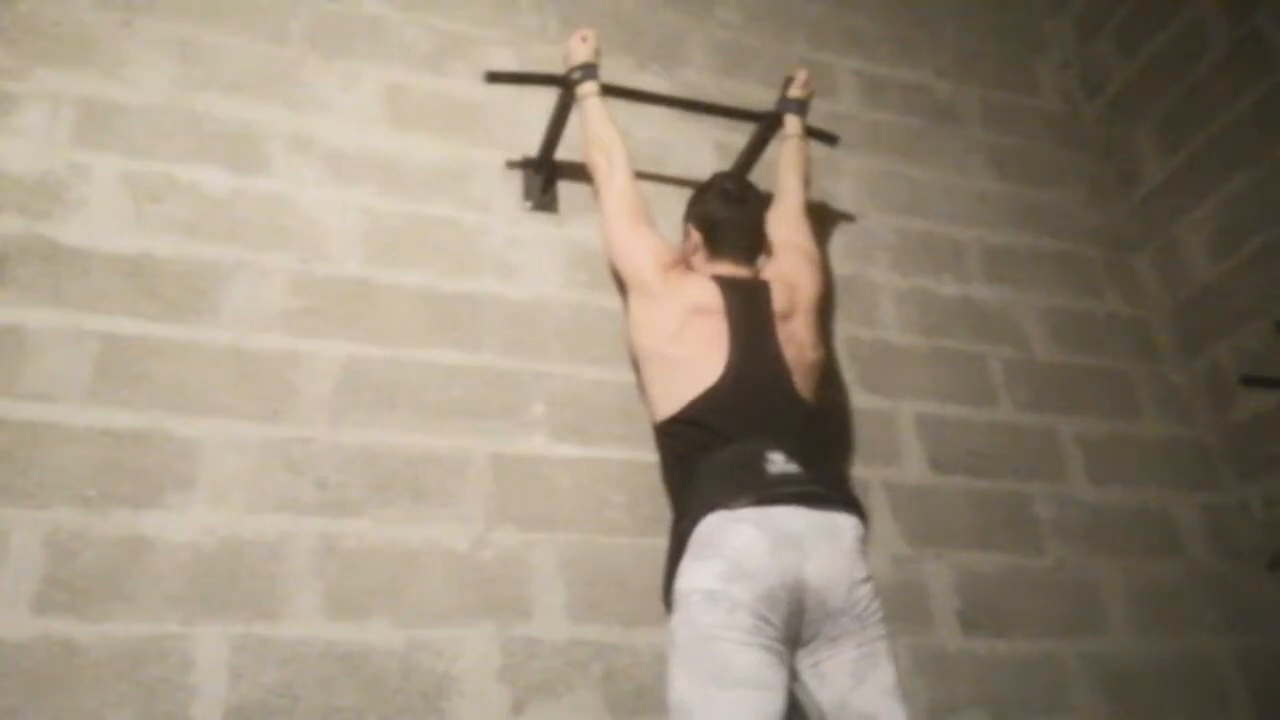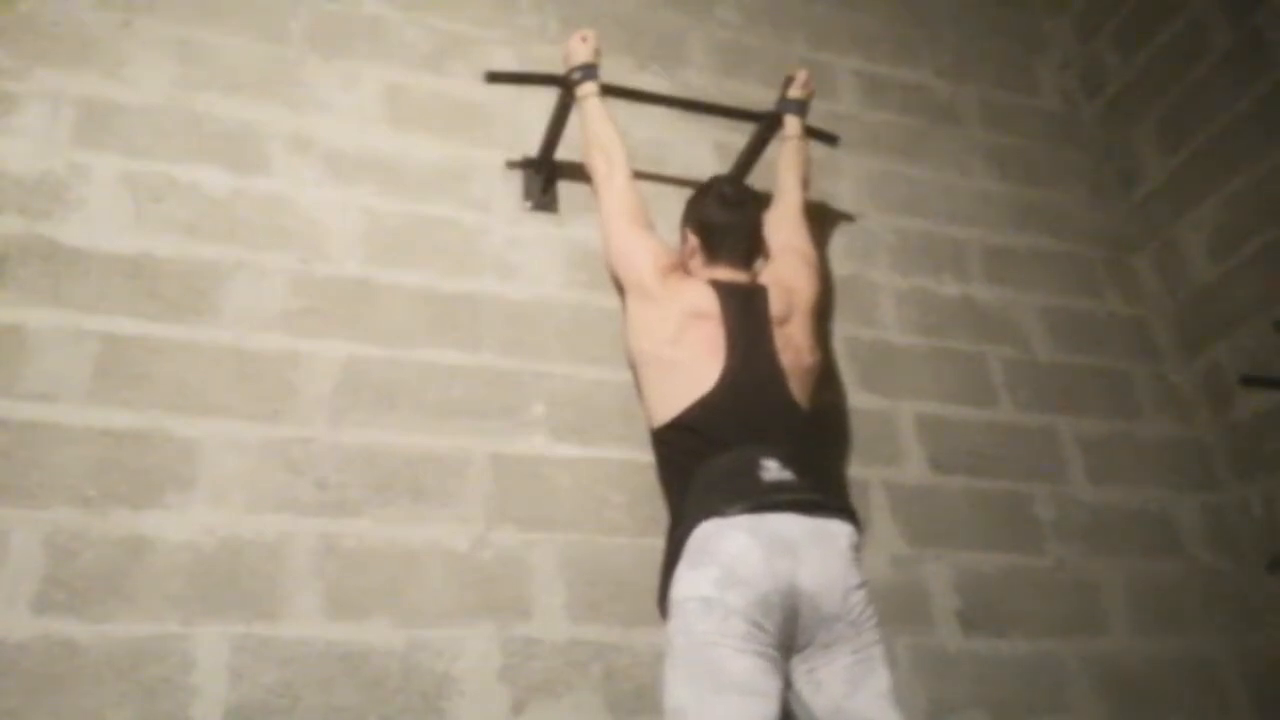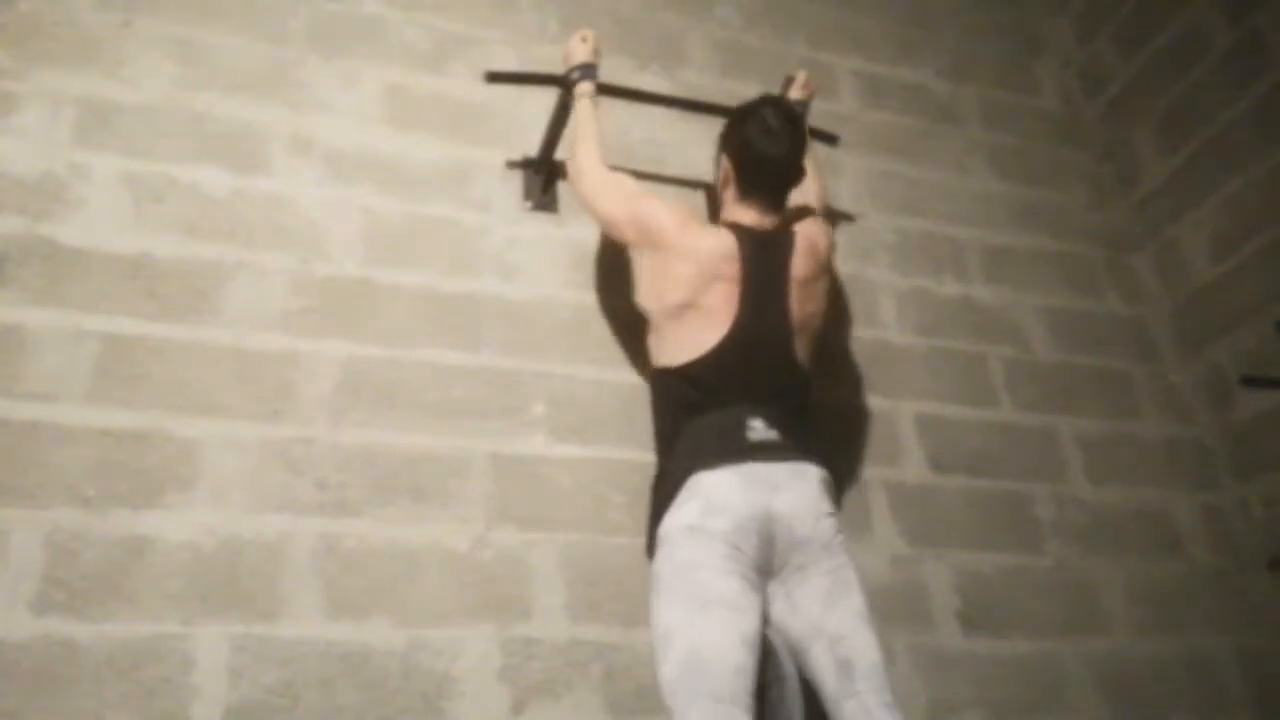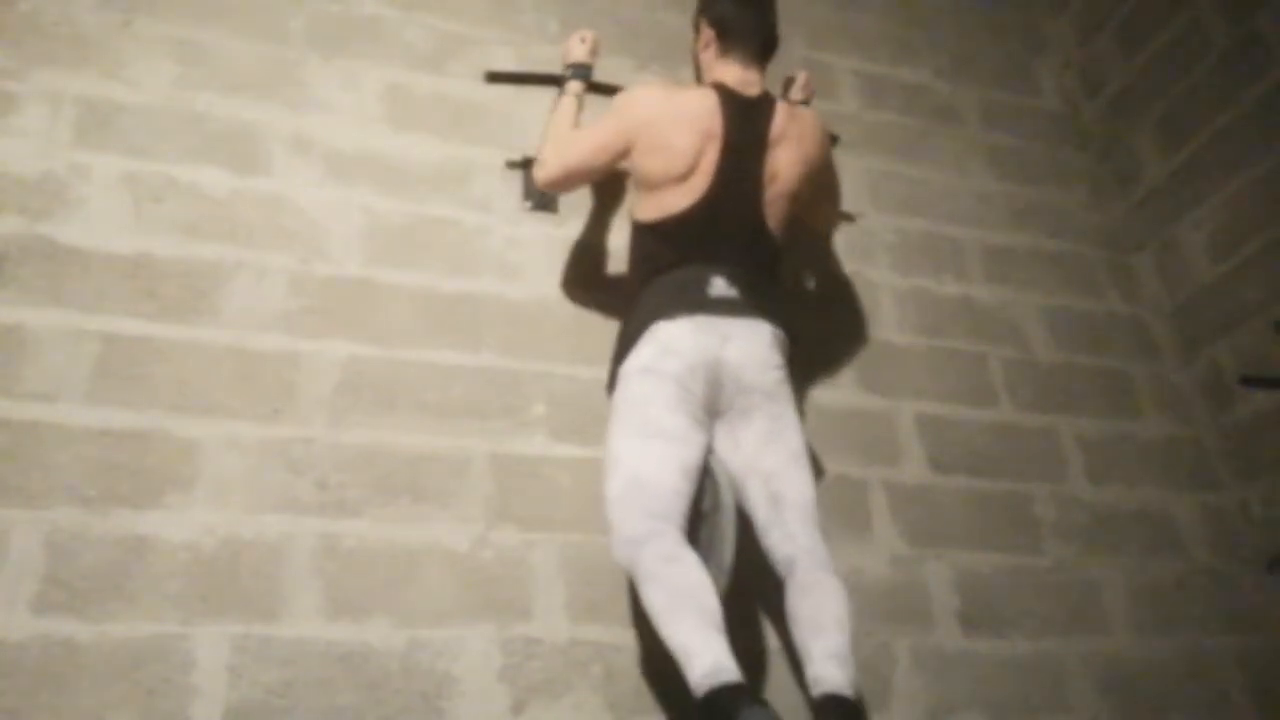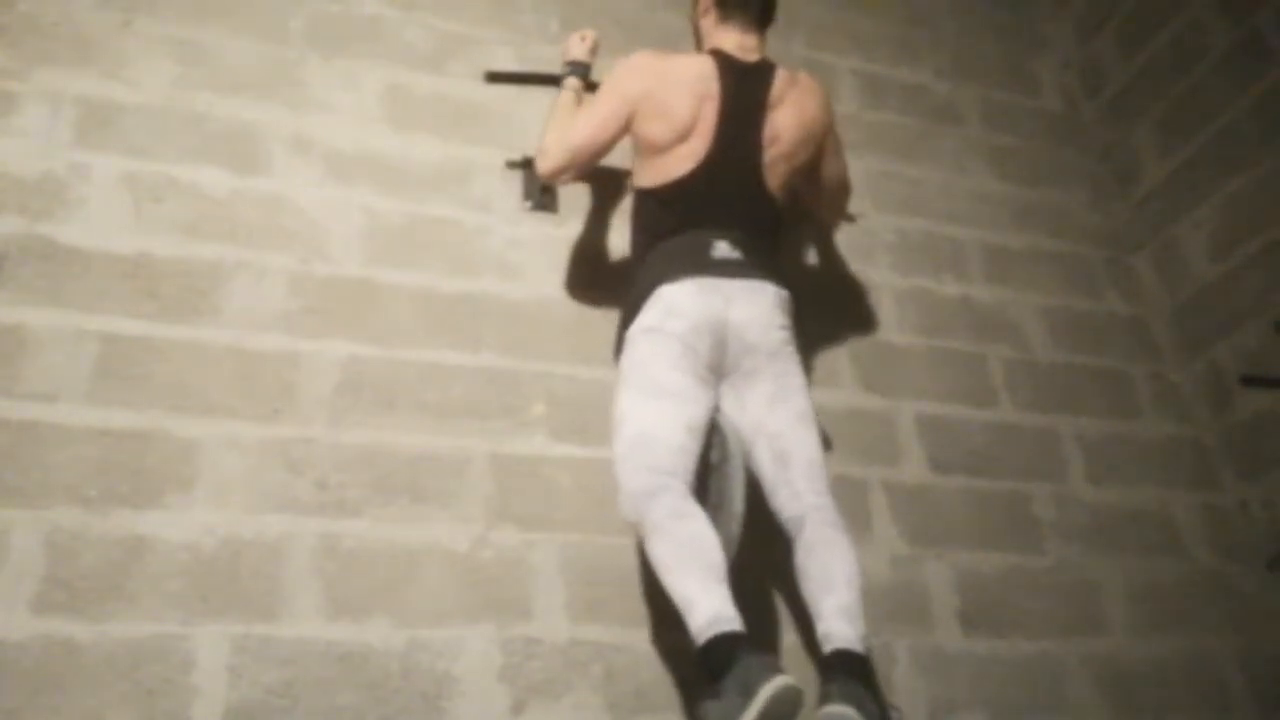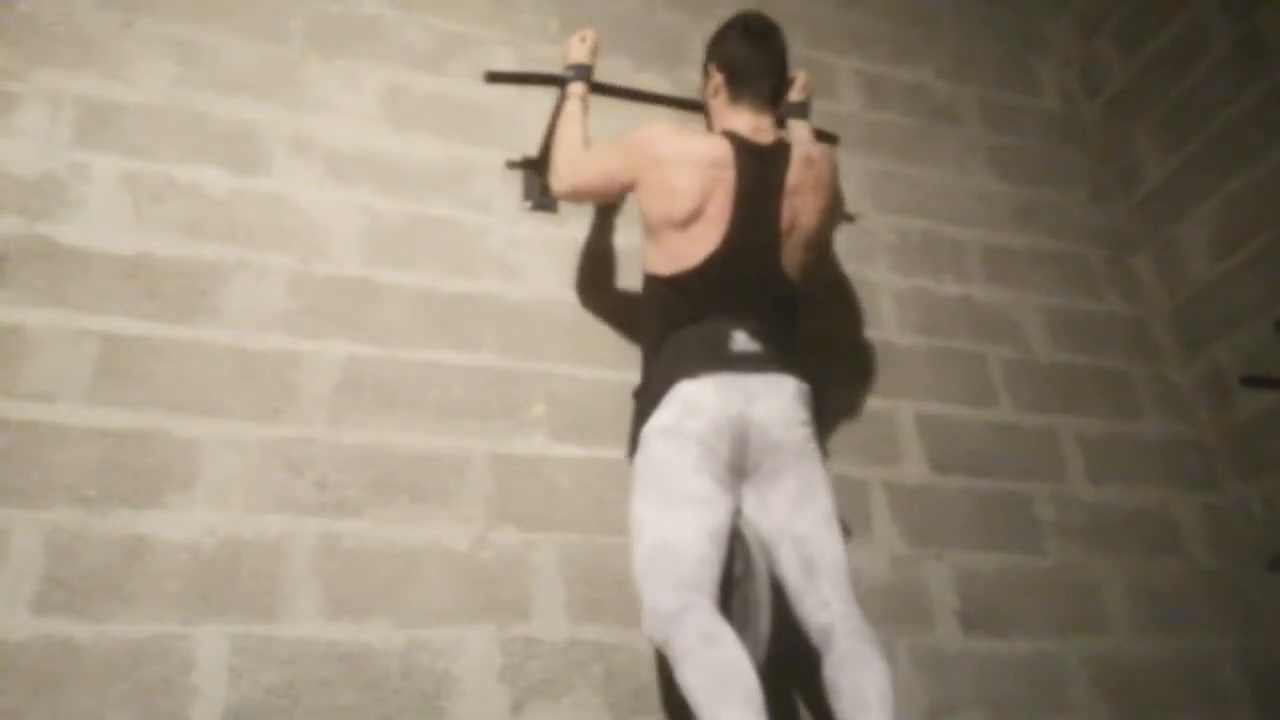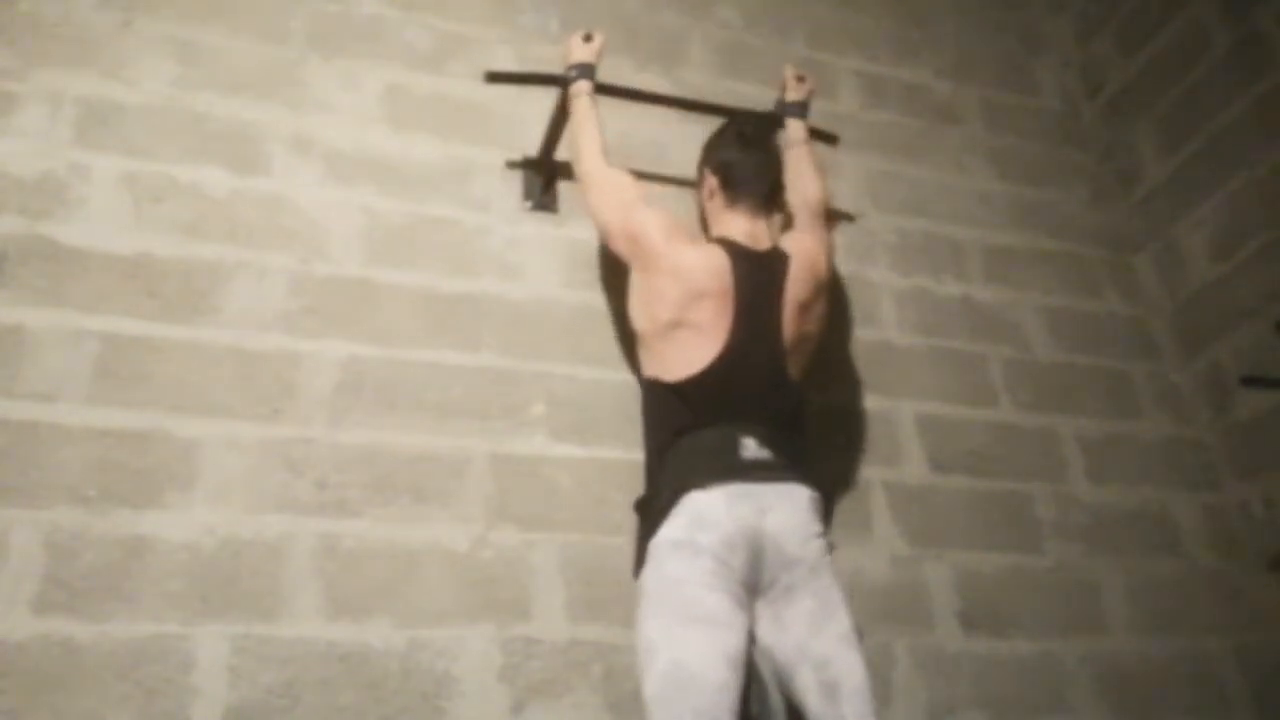
dt=0.7s
person 1, frame 1
left shoulder: (665, 290)
right shoulder: (794, 293)
left elbow: (611, 173)
right elbow: (790, 200)
left wrist: (585, 79)
right wrist: (792, 116)
left hip: (732, 540)
right hip: (831, 534)
person 1, frame 2
left shoulder: (663, 295)
right shoulder: (791, 299)
left elbow: (612, 177)
right elbow: (790, 201)
left wrist: (585, 79)
right wrist: (793, 117)
left hip: (725, 550)
right hip: (824, 542)
person 1, frame 3
left shoulder: (676, 240)
right shoulder: (813, 249)
left elbow: (587, 175)
right elbow: (806, 200)
left wrist: (583, 81)
right wrist: (795, 120)
left hip: (709, 493)
right hip: (800, 488)
person 1, frame 4
left shoulder: (654, 107)
right shoulder: (805, 131)
left elbow: (549, 170)
left wrist: (575, 77)
left hip: (670, 341)
right hip: (756, 343)
left knee: (647, 527)
right knee: (800, 541)
person 1, frame 5
left shoulder: (651, 73)
right shoulder: (806, 98)
left elbow: (553, 162)
right elbow: (833, 203)
left wrist: (574, 74)
left hip: (675, 305)
right hip: (760, 306)
left knee: (654, 485)
right knee: (808, 500)
left ankle: (733, 655)
person 1, frame 6
left shoulder: (665, 149)
right shoulder: (816, 171)
left elbow: (566, 178)
left wrist: (577, 80)
right wrist: (799, 117)
left hip: (691, 400)
right hip: (780, 399)
left knee: (679, 601)
right knee: (834, 609)
person 1, frame 7
left shoulder: (670, 261)
right shoulder: (807, 268)
left elbow: (596, 172)
right elbow: (810, 203)
left wrist: (581, 79)
right wrist: (794, 119)
left hip: (697, 512)
right hip: (792, 506)
